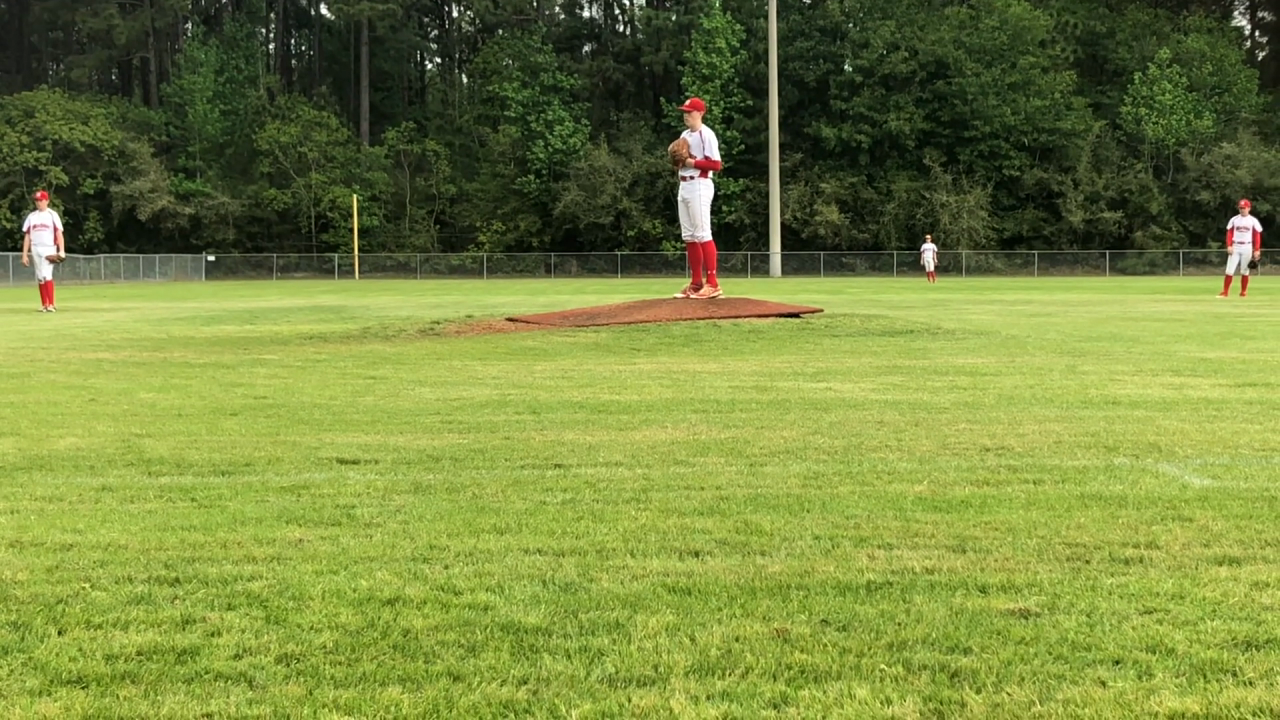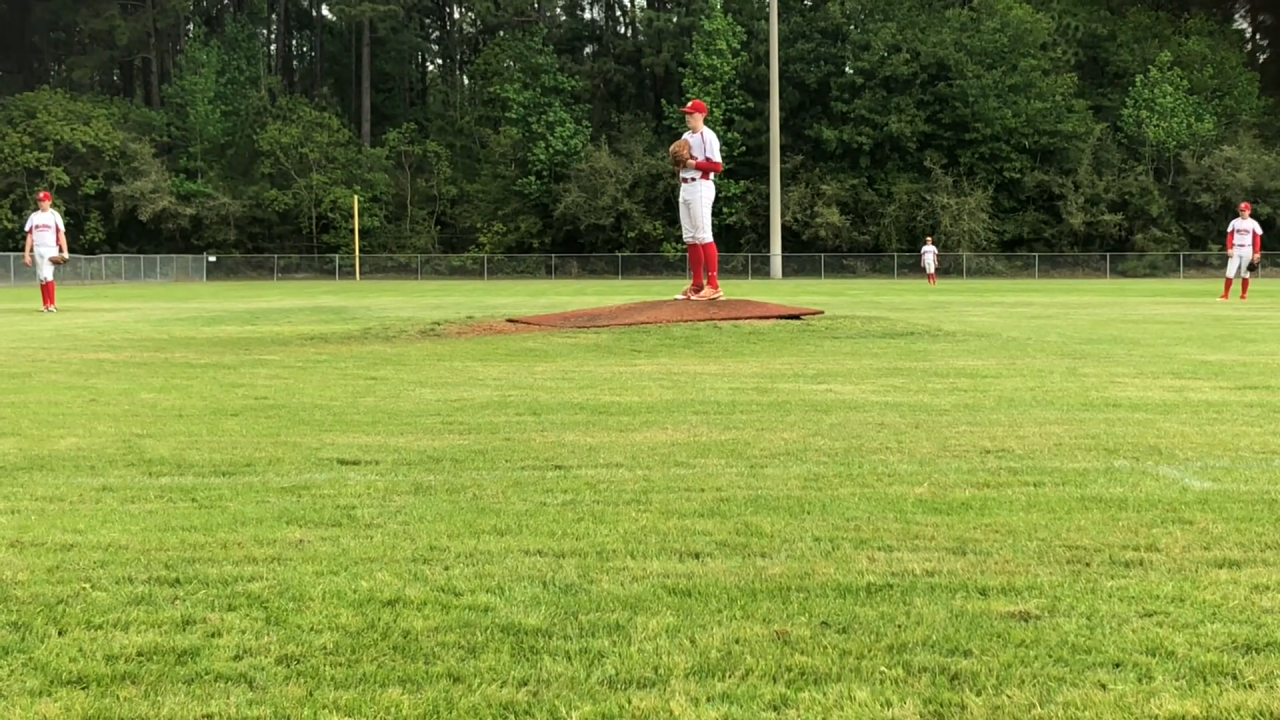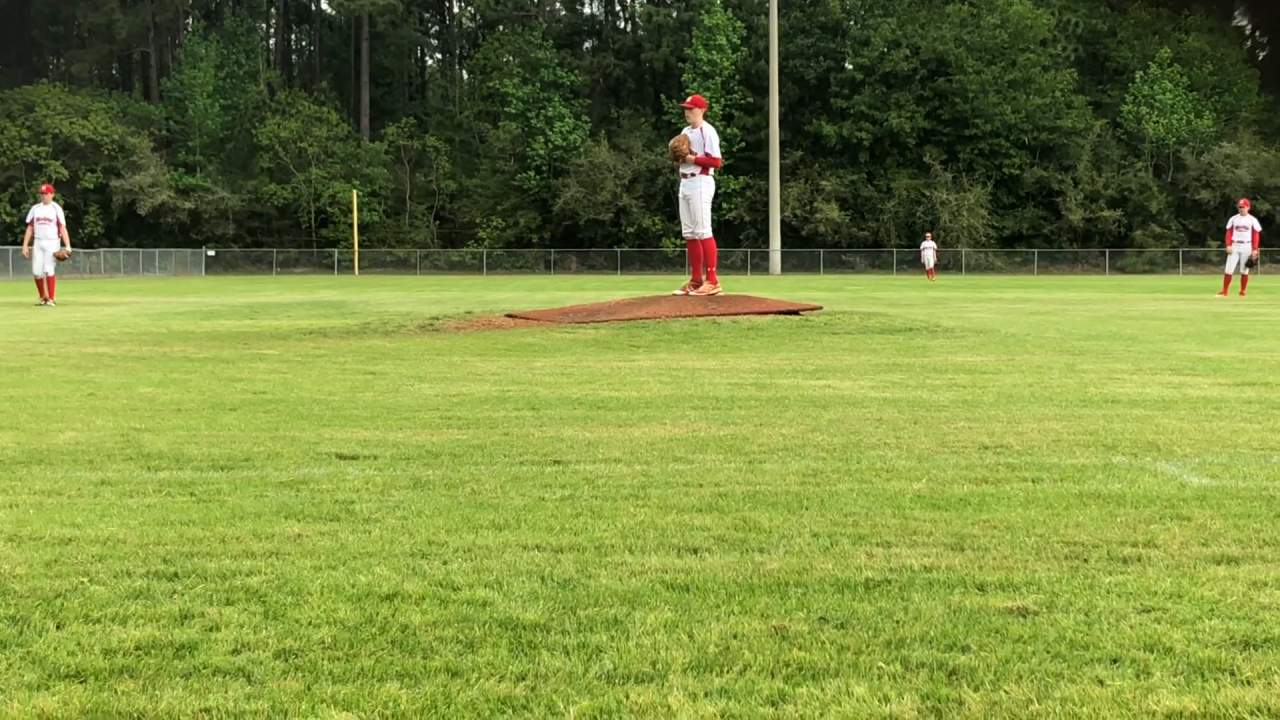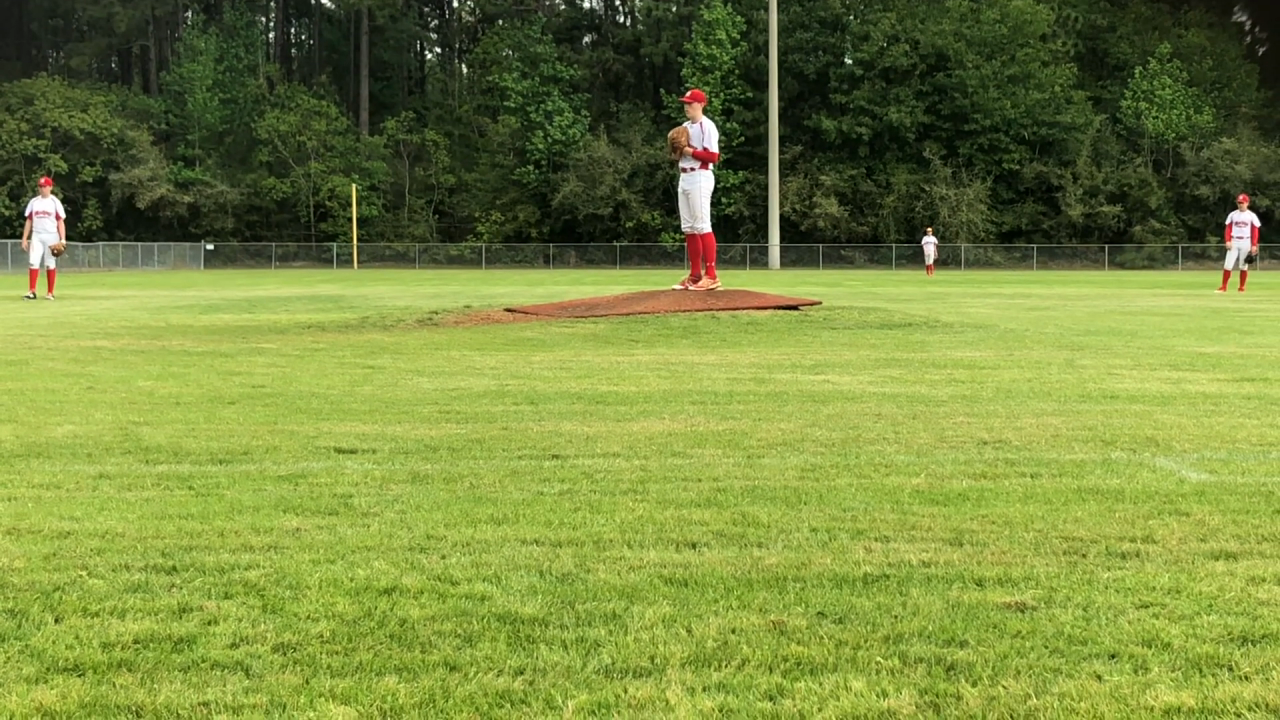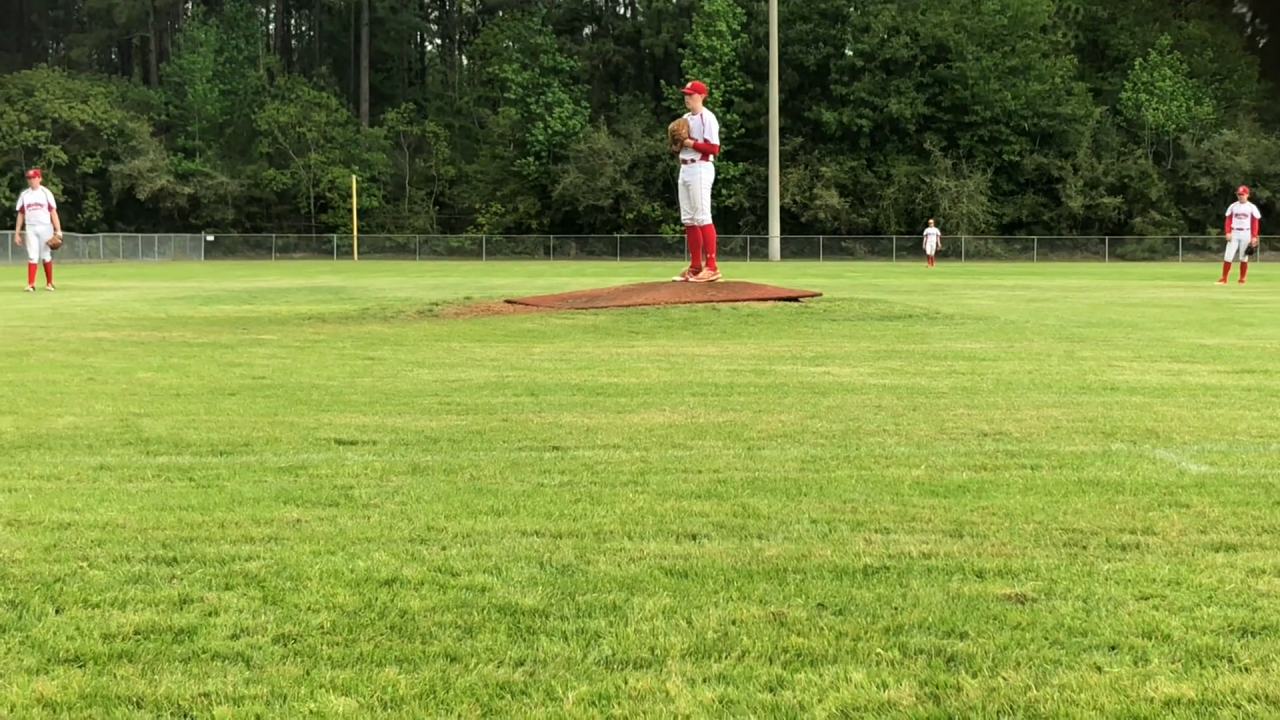
dt=0.4s
person 1, frame 1
left shoulder: (706, 134)
right shoulder: (684, 135)
left elbow: (715, 164)
left wrist: (690, 162)
left hip: (699, 186)
right hip: (683, 186)
left knee: (702, 234)
right knee: (689, 236)
left ankle: (712, 284)
right ankle: (696, 283)
person 1, frame 2
left shoulder: (708, 136)
right shoulder: (685, 137)
left elbow: (717, 166)
left wrist: (692, 163)
left hip: (700, 187)
right hip: (685, 187)
left knee: (703, 235)
right knee: (690, 237)
left ankle: (713, 286)
right ankle: (697, 284)
person 1, frame 3
left shoulder: (707, 131)
right shoulder: (685, 132)
left elbow: (716, 162)
left wrist: (692, 158)
left hip: (700, 183)
right hip: (685, 183)
left knee: (703, 231)
right knee: (689, 233)
left ankle: (712, 281)
right ankle: (696, 280)
person 1, frame 4
left shoulder: (707, 126)
right shoulder: (685, 127)
left elbow: (713, 157)
left wrist: (689, 151)
left hip: (700, 178)
right hip: (684, 178)
left knee: (702, 226)
right knee: (689, 228)
left ankle: (711, 276)
right ankle: (695, 274)
person 1, frame 5
left shoulder: (707, 118)
right shoulder: (685, 118)
left elbow: (714, 149)
left wrist: (690, 143)
left hip: (700, 169)
right hip: (685, 169)
left knee: (702, 218)
right knee: (688, 219)
left ankle: (711, 267)
right ankle: (695, 266)
